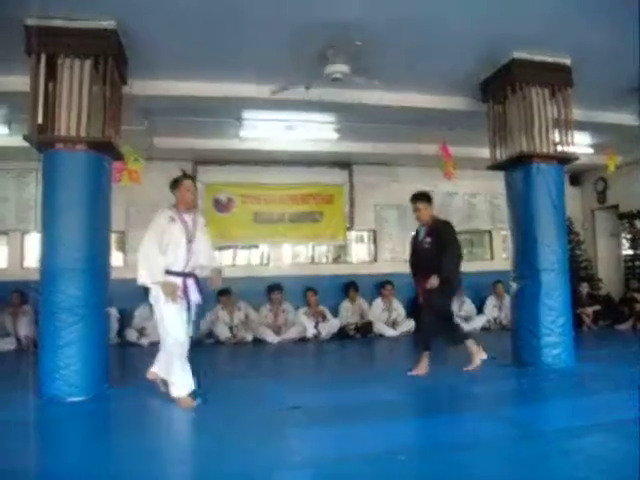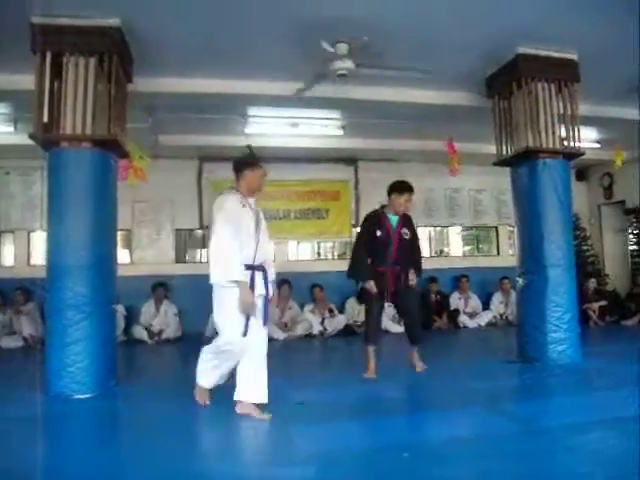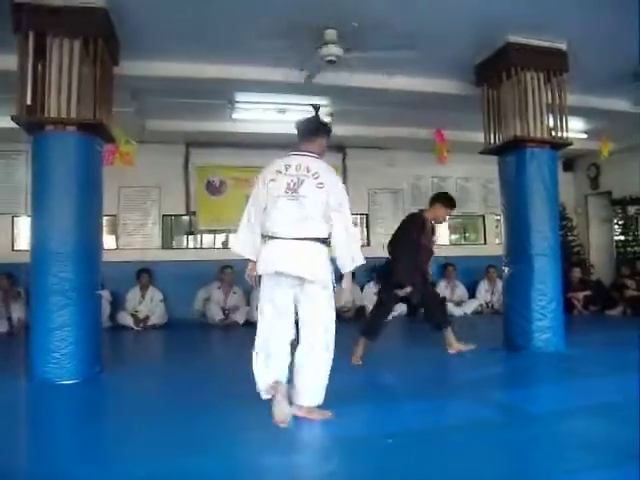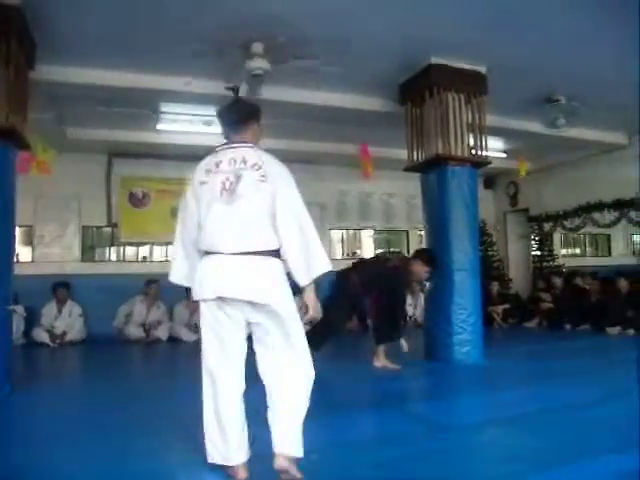
dt=0.7s
person 1, frame 1
left shoulder: (199, 221)
right shoulder: (164, 218)
left elbow: (205, 251)
right elbow: (149, 251)
left wrist: (213, 269)
right wrist: (163, 282)
left hip: (189, 284)
right hip: (168, 284)
left knee: (182, 337)
right knee: (175, 337)
left ankle: (158, 371)
right ankle: (182, 391)
person 1, frame 2
left shoulder: (253, 207)
right shoulder: (227, 204)
right elbow: (223, 246)
left wrist: (269, 279)
right wrist: (241, 285)
left hip: (255, 280)
right hip: (234, 281)
left knee: (256, 341)
right knee: (234, 340)
left ankle: (246, 400)
right ankle: (204, 381)
person 1, frame 3
left shoulder: (271, 171)
right shoulder: (328, 175)
left elbow: (254, 217)
right elbow: (341, 225)
left wrist: (253, 259)
right wrist: (348, 271)
left hip: (275, 254)
right hip: (312, 256)
left knee: (274, 329)
right knee: (317, 333)
left ankle: (278, 392)
right ankle: (307, 402)
person 1, frame 4
left shoulder: (202, 171)
right shoulder: (270, 167)
left elbow: (187, 233)
right elbow: (295, 226)
left wrist: (194, 282)
right wrist: (308, 283)
left hip: (216, 275)
right hip: (263, 273)
left knee: (222, 372)
right knee: (291, 362)
person 2, frame 1
left shoulder: (443, 228)
right shoulder: (418, 234)
left elbow: (452, 254)
right elbow: (415, 261)
left wrist: (437, 276)
right wrist: (420, 282)
left hip: (442, 284)
right hip: (429, 286)
left knee: (426, 322)
right knee: (445, 322)
left ankle: (424, 363)
right ankle: (476, 352)
person 2, frame 2
left shoulder: (407, 221)
right shoulder: (372, 219)
left elbow: (414, 248)
right elbow: (360, 250)
left wrist: (413, 270)
right wrist: (365, 277)
left hip: (402, 276)
right hip: (377, 276)
left knee: (412, 314)
right knee: (373, 318)
left ankle: (414, 355)
right ankle: (371, 365)
person 2, frame 3
left shoulder: (429, 227)
right shoulder: (414, 223)
right elbow: (398, 250)
left wrist: (424, 273)
right wrist: (404, 282)
left hip: (416, 275)
right hip: (398, 275)
left knee: (436, 304)
right knee: (382, 309)
left ankle: (452, 343)
right ankle: (357, 352)
person 2, frame 4
left shoulder: (402, 263)
right shoulder: (401, 274)
right elbow: (398, 306)
right wrist: (399, 335)
left hip: (360, 287)
right hip: (350, 287)
left knee: (383, 315)
right knee: (332, 321)
left ankle: (379, 357)
